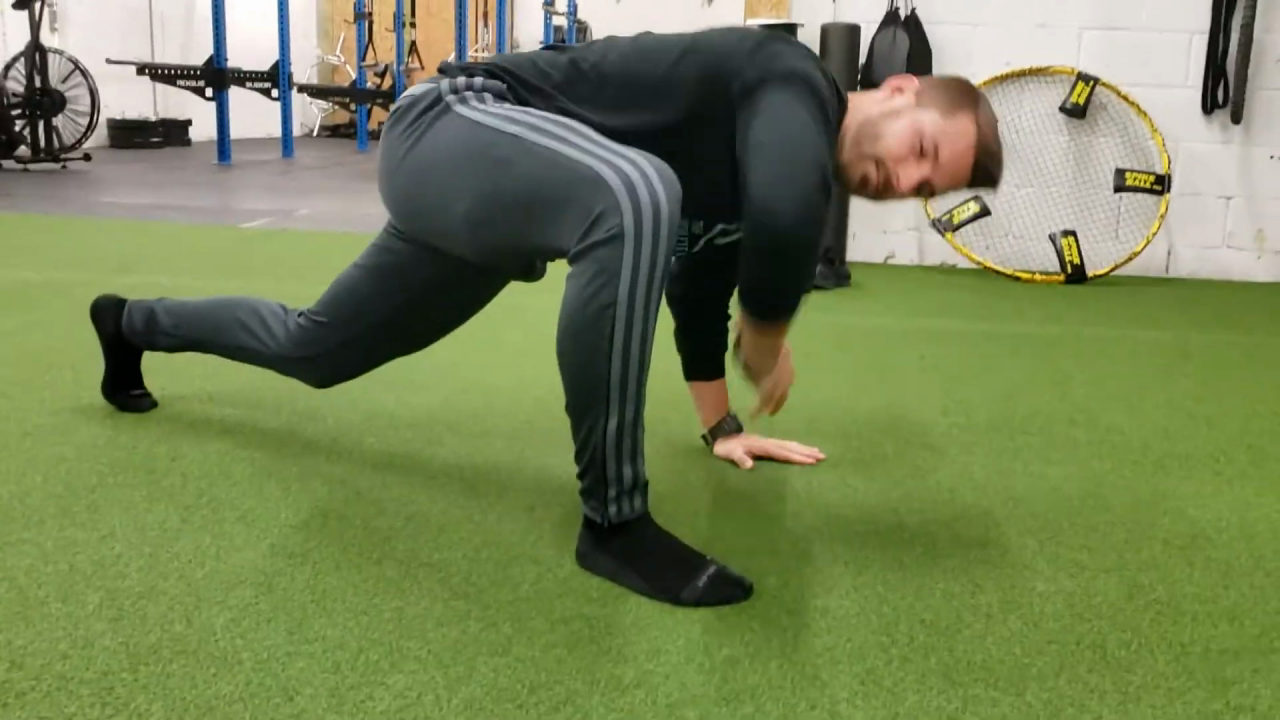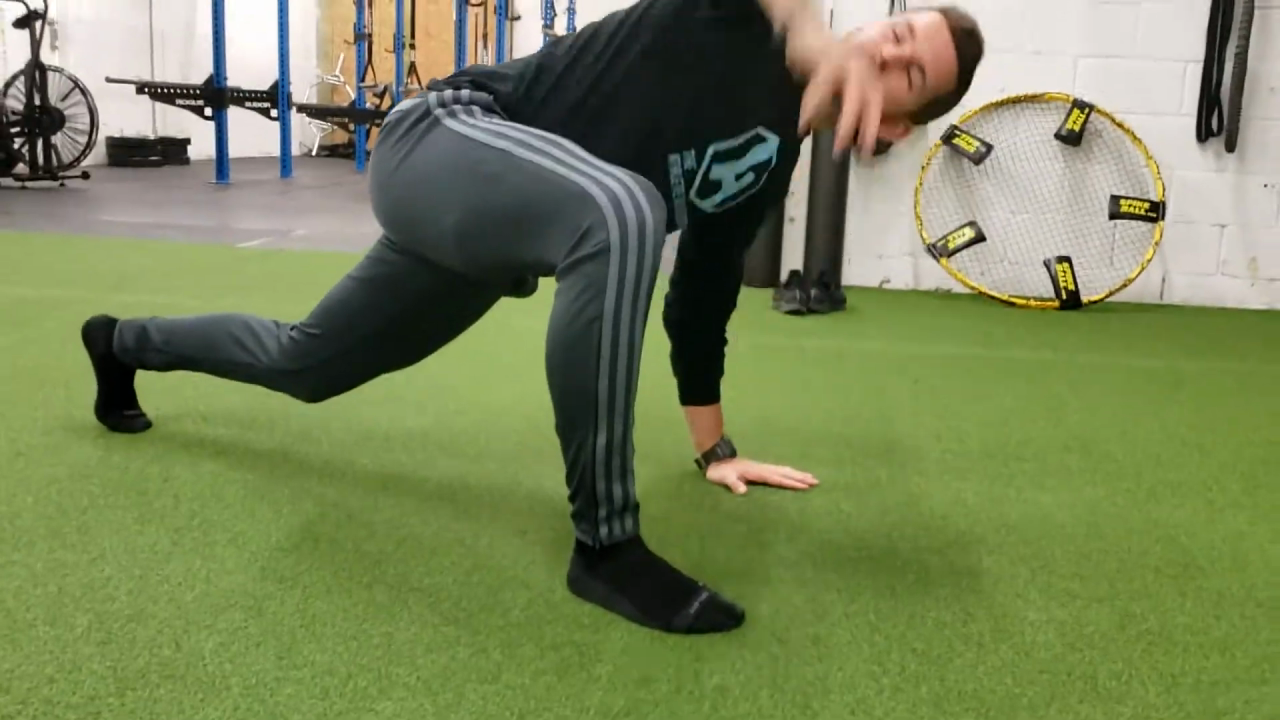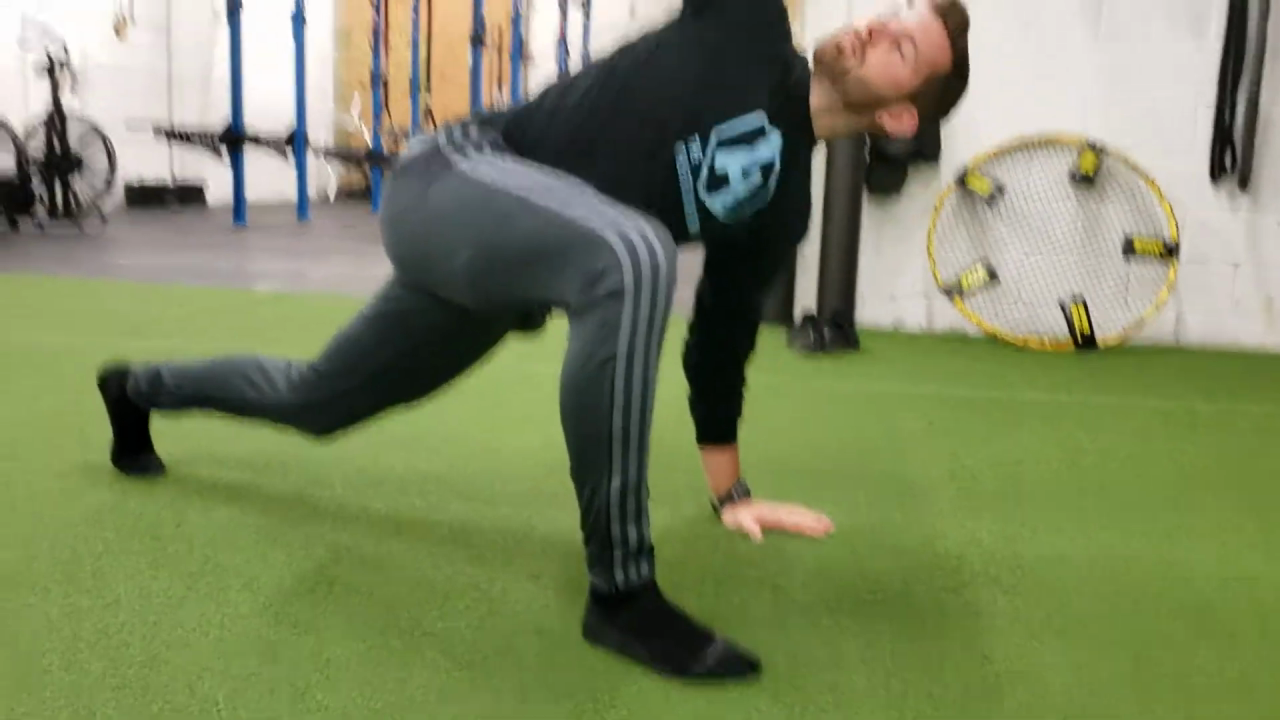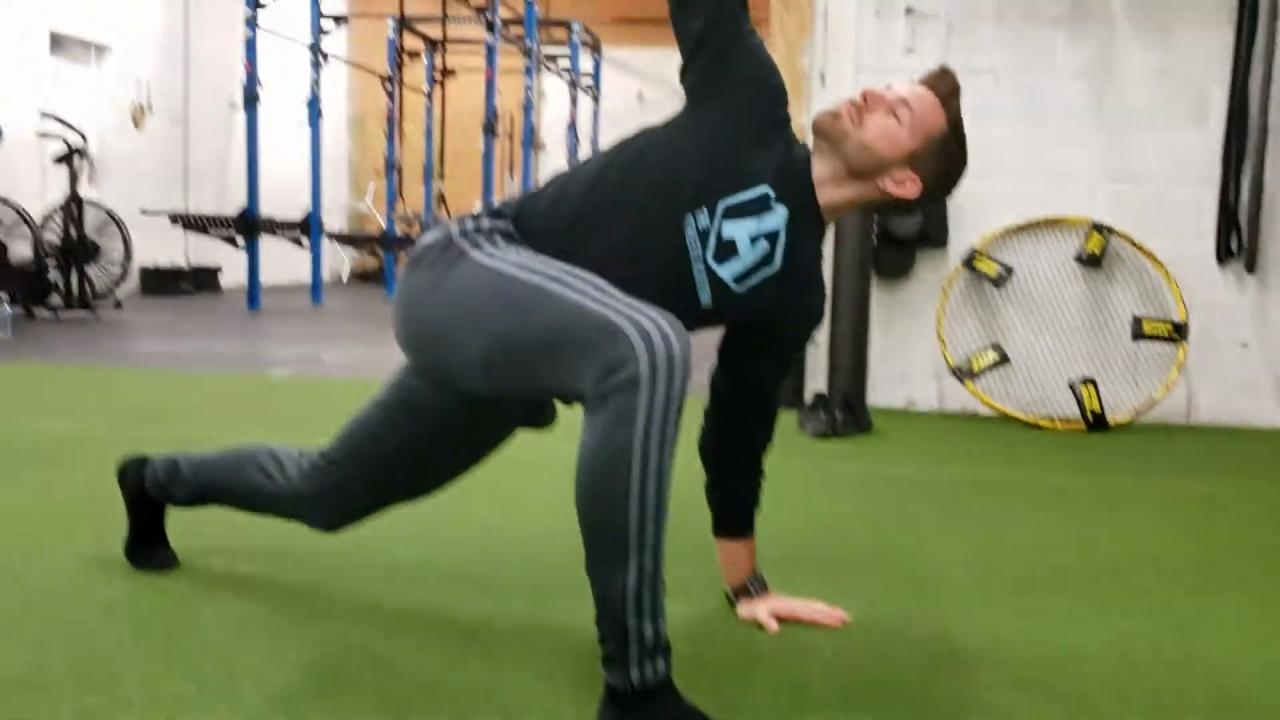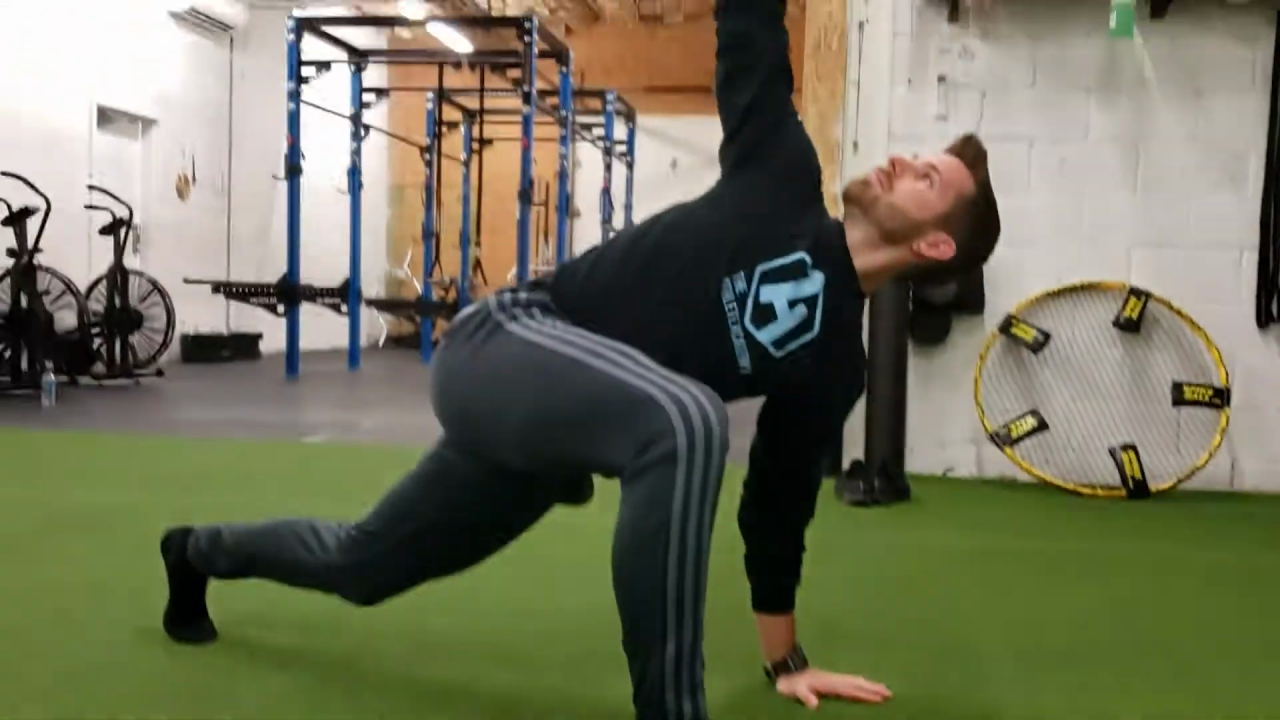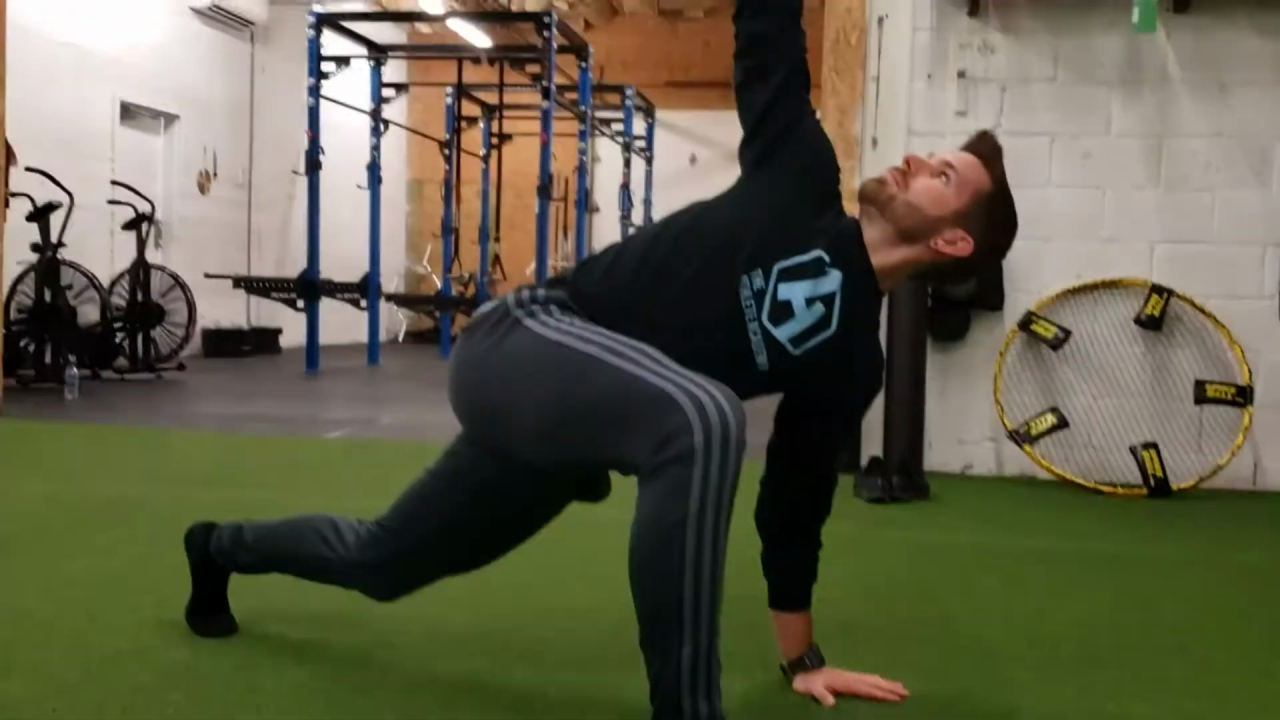
dt=0.2s
person 1, frame 1
left shoulder: (785, 150)
right shoulder: (794, 85)
left elbow: (700, 267)
right elbow: (782, 218)
left wrist: (719, 422)
right wrist: (766, 354)
left hip: (466, 177)
right hip: (449, 127)
left knee: (312, 348)
right knee: (638, 196)
left ankle: (133, 325)
right ankle: (614, 519)
person 1, frame 2
left shoulder: (766, 156)
left elbow: (700, 297)
left wrist: (714, 448)
left hip: (473, 211)
right hip: (441, 137)
left knee: (303, 362)
right knee: (620, 210)
left ankle: (126, 342)
right ankle: (605, 543)
person 1, frame 3
left shoulder: (780, 200)
left elbow: (721, 334)
left wrist: (730, 491)
left hip: (487, 251)
right hip: (450, 179)
left knee: (312, 401)
right knee: (631, 253)
left ankle: (140, 389)
right ankle: (620, 587)
person 1, frame 4
left shoulder: (794, 289)
right shoulder: (749, 103)
left elbow: (737, 427)
left wrist: (745, 585)
left hip: (504, 337)
right hip: (464, 267)
left knee: (322, 495)
right knee: (645, 345)
left ankle: (157, 483)
person 1, frame 5
left shoulder: (835, 358)
right shoulder: (782, 179)
left elbow: (780, 502)
left hip: (546, 430)
right hip: (500, 343)
left knee: (361, 566)
right knee: (683, 419)
left ankle: (200, 553)
person 1, frame 6
left shoulder: (853, 359)
right shoulder: (801, 182)
left elbow: (794, 500)
left hip: (569, 424)
right hip: (517, 343)
left knee: (380, 561)
right knee: (701, 418)
left ankle: (223, 548)
